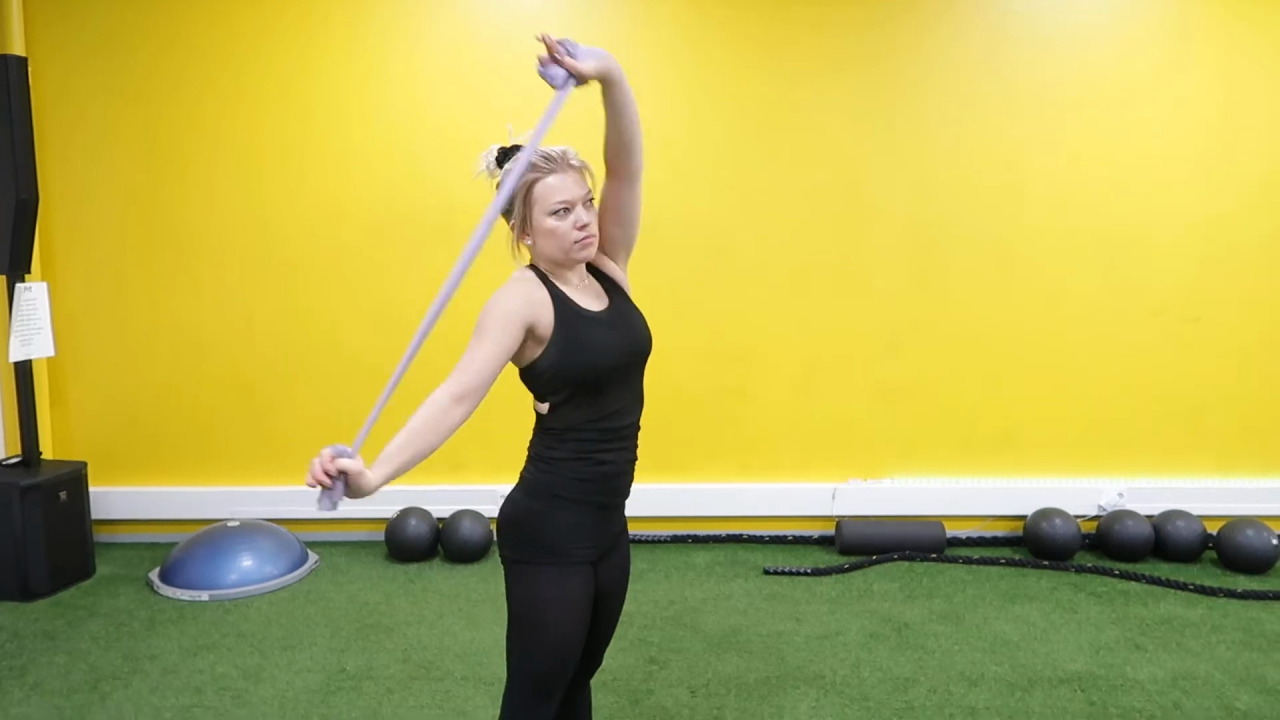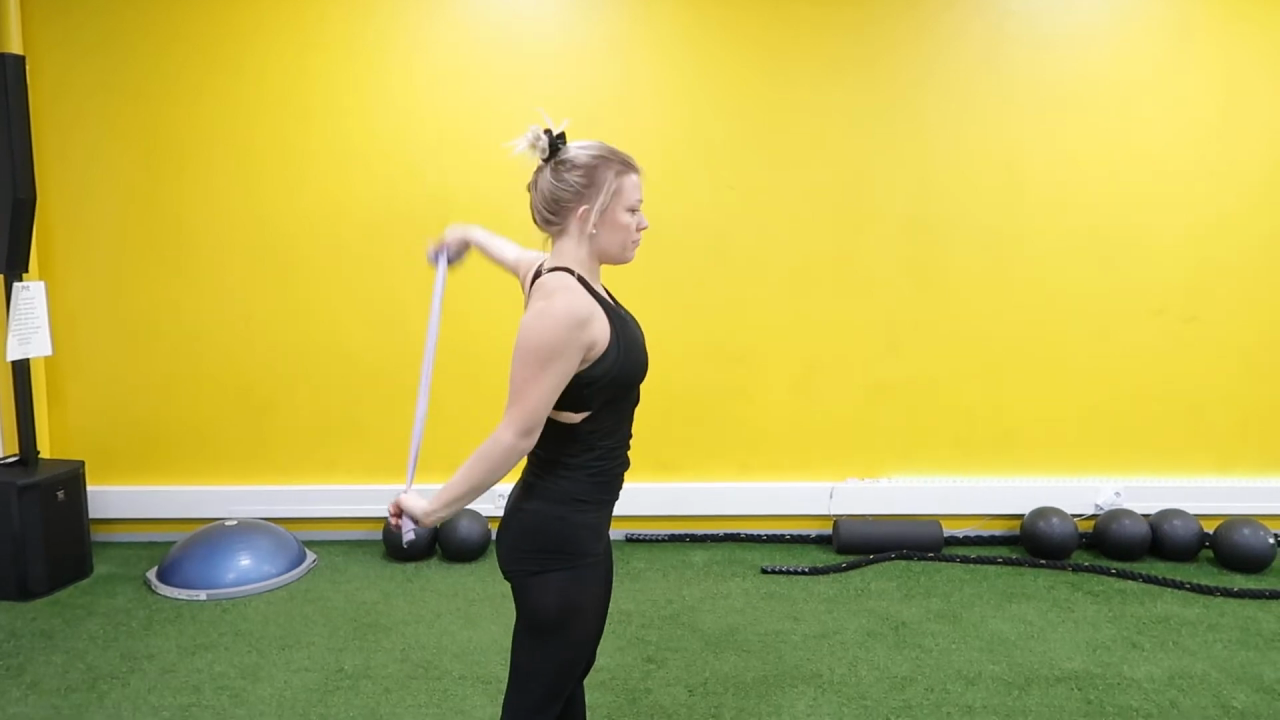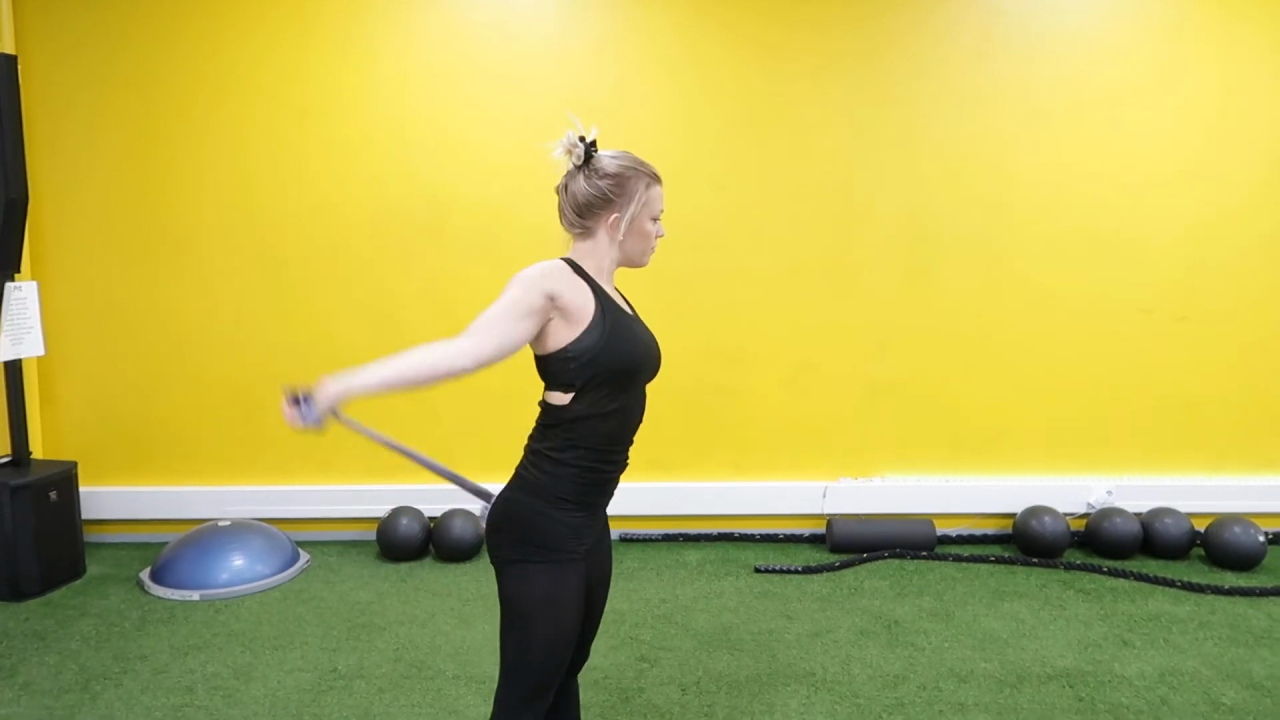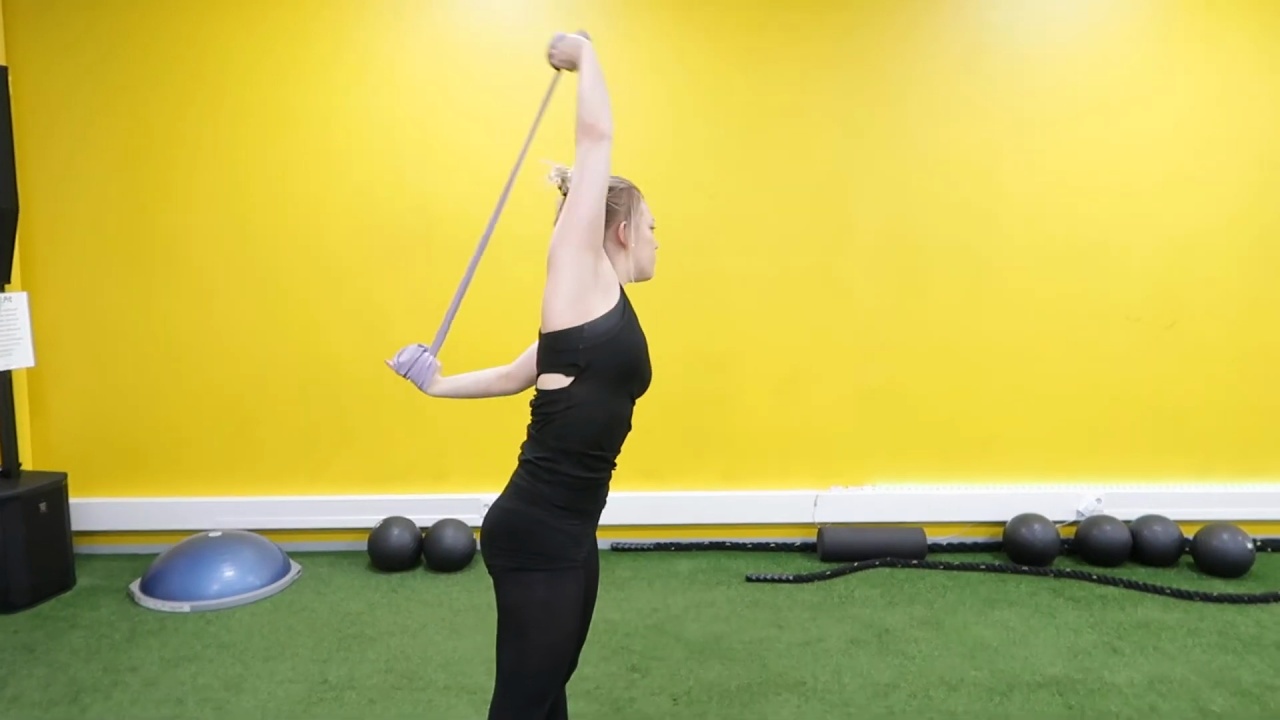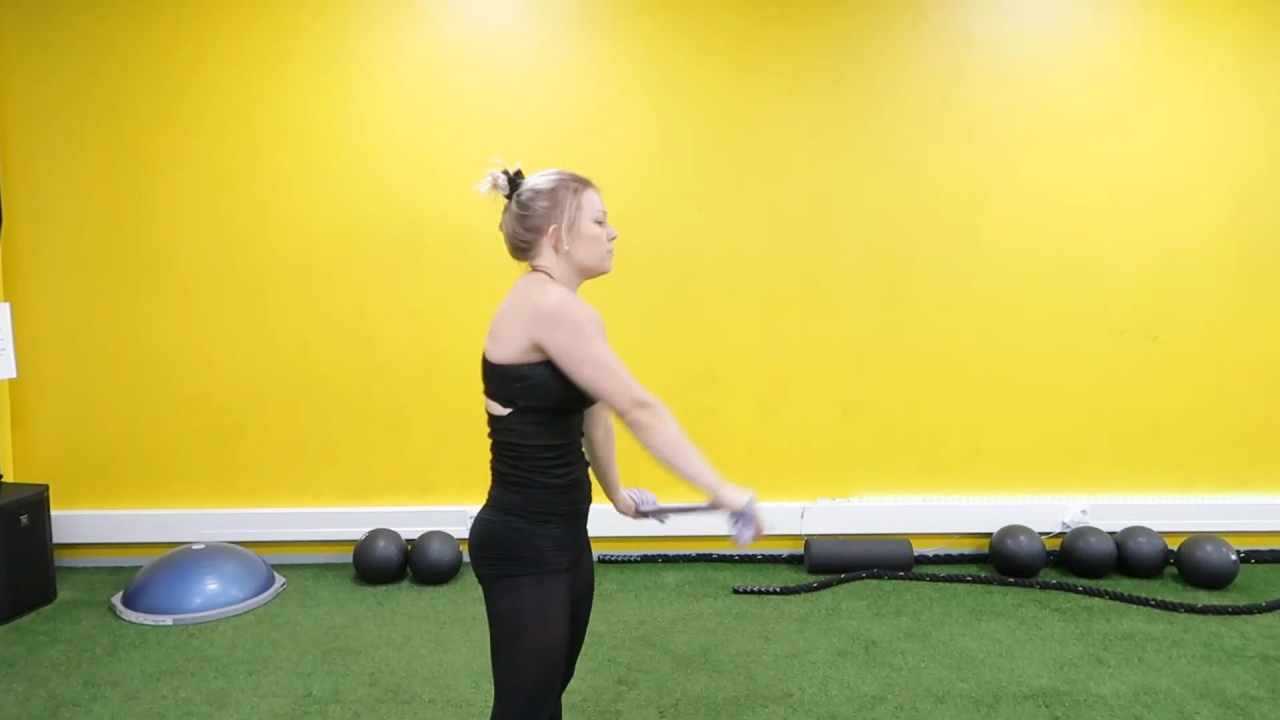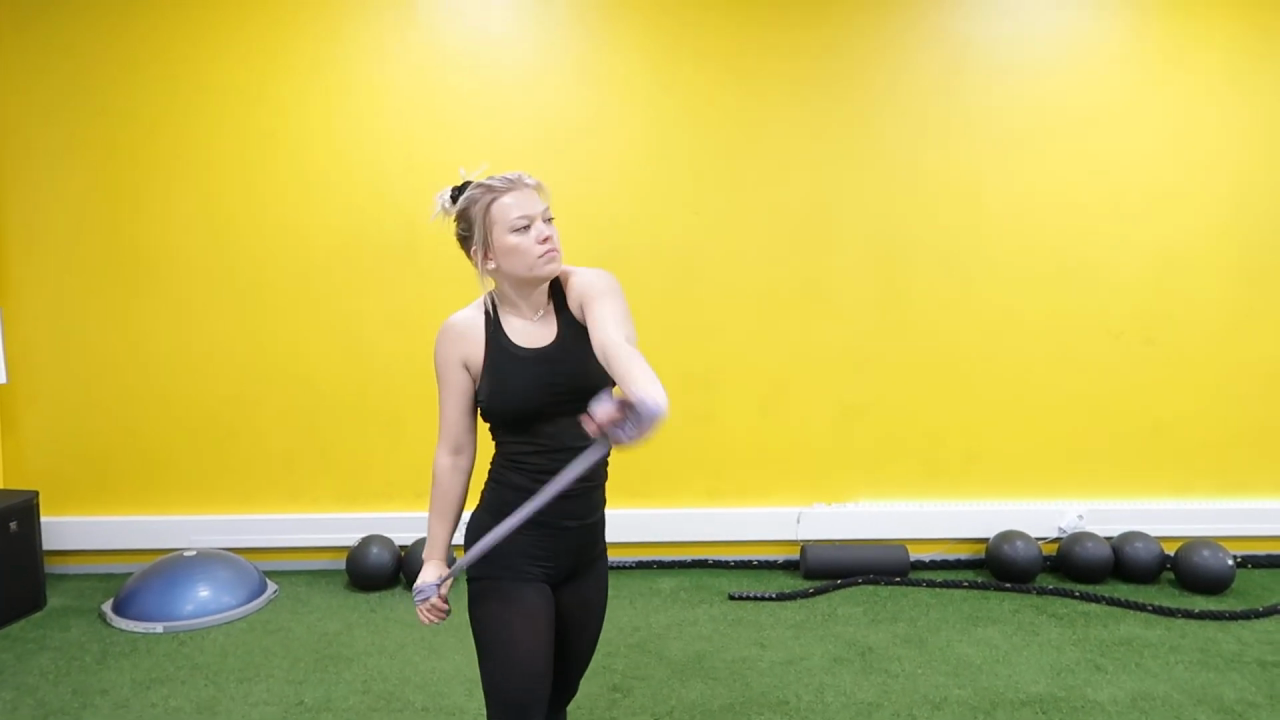
dt=0.7s
person 1, frame 1
left shoulder: (608, 269)
right shoulder: (522, 300)
left elbow: (627, 173)
right elbow: (459, 394)
left wrist: (611, 84)
right wrist: (375, 473)
left hip: (605, 524)
right hip: (546, 529)
person 1, frame 2
left shoulder: (565, 277)
right shoulder: (566, 307)
left elbow: (524, 260)
right elbow: (518, 432)
left wrist: (471, 235)
right wrist: (435, 506)
left hip: (573, 527)
right hip: (555, 535)
person 1, frame 3
left shoulder: (606, 294)
right shoulder: (553, 286)
right elbow: (465, 350)
right wrist: (347, 385)
left hip: (583, 523)
right hip: (539, 527)
person 1, frame 4
left shoulder: (599, 308)
right shoulder: (578, 276)
left elbow: (520, 374)
right elbow: (594, 139)
left wrist: (444, 385)
right wrist: (583, 56)
left hip: (566, 531)
right hip: (537, 534)
person 1, frame 5
left shoulder: (562, 308)
right shoulder: (544, 304)
right elbow: (637, 406)
left wrist: (616, 491)
right wrist: (720, 490)
left hip: (565, 536)
right hip: (521, 544)
person 1, frame 6
left shoulder: (592, 289)
right shoulder: (463, 335)
left elbow: (623, 353)
right elbow: (453, 452)
left wrist: (642, 396)
right wrist: (435, 556)
left hip: (584, 542)
right hip: (511, 550)
